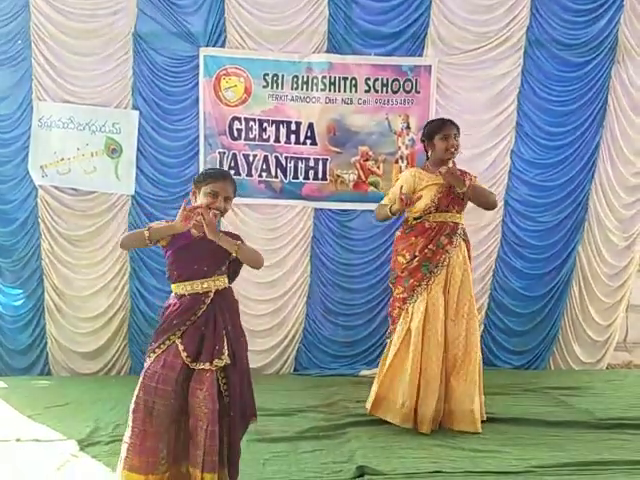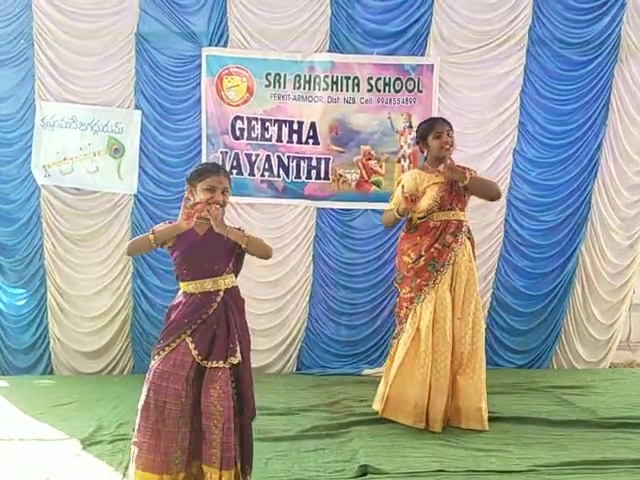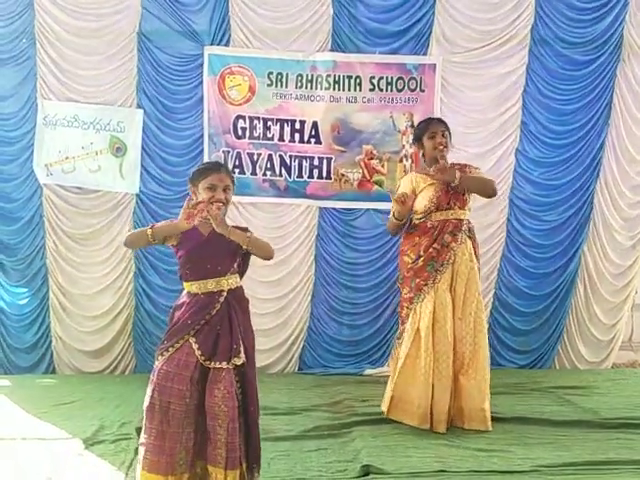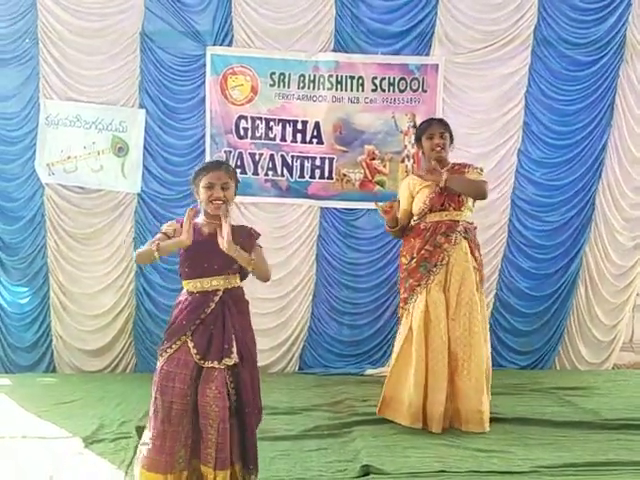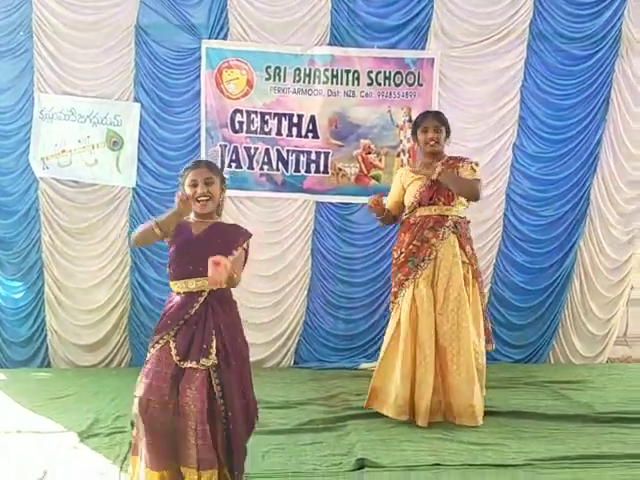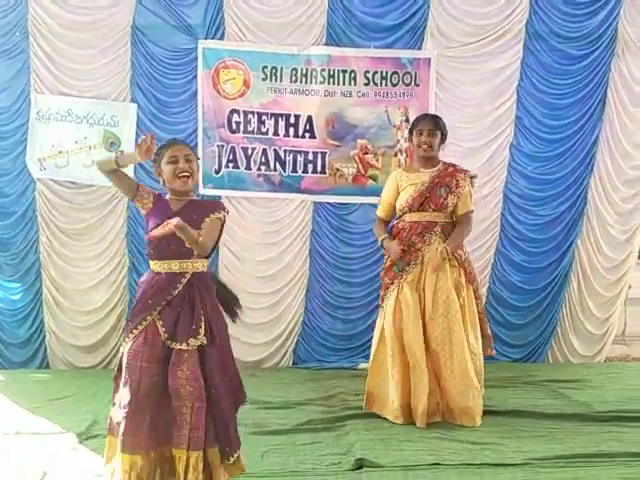
dt=0.2s
person 1, frame 1
left shoulder: (228, 239)
right shoulder: (170, 231)
left elbow: (257, 261)
right elbow: (125, 243)
left wrist: (216, 236)
right wrist: (175, 226)
left hip: (217, 323)
right hip: (180, 321)
left knee: (210, 404)
right knee: (159, 397)
person 1, frame 2
left shoulder: (231, 234)
right shoulder: (174, 230)
left elbow: (266, 251)
right elbow: (131, 249)
left wrist: (224, 230)
right wrist: (179, 227)
left hip: (224, 322)
right hip: (187, 319)
left knee: (220, 402)
right knee: (169, 396)
person 1, frame 3
left shoulder: (237, 233)
right shoulder: (180, 230)
left elbow: (268, 253)
right elbow: (129, 241)
left wrist: (225, 229)
right wrist: (178, 225)
left hip: (229, 322)
right hip: (191, 319)
left knee: (224, 403)
right knee: (173, 398)
person 1, frame 4
left shoulder: (245, 235)
right shoulder: (180, 228)
left elbow: (265, 274)
right elbow: (140, 257)
left wrist: (232, 249)
right wrist: (176, 241)
left hip: (230, 323)
right hip: (189, 321)
left knee: (222, 402)
right knee: (174, 400)
person 1, frame 5
left shoulder: (235, 235)
right shoulder: (175, 226)
left elbow: (233, 279)
right elbow: (137, 240)
left wrist: (226, 271)
right wrist: (172, 216)
left hip: (216, 321)
right hip: (176, 319)
left knee: (205, 403)
right knee: (153, 397)
person 1, frame 6
left shoulder: (212, 208)
right shoulder: (152, 203)
left elbow: (204, 247)
right elbow: (105, 167)
left wrist: (180, 227)
right wrist: (134, 157)
left hip: (194, 301)
right hip: (154, 299)
left knee: (191, 382)
right knee: (142, 381)
person 2, frame 1
left shoulder: (463, 177)
right shoulder: (412, 176)
left elbow: (491, 202)
right elbow: (379, 213)
left wrist: (460, 183)
right wrist: (397, 208)
left hip: (453, 259)
right hip: (418, 258)
left knee: (455, 328)
right knee: (417, 325)
left ankle: (451, 405)
right ankle: (411, 404)
person 2, frame 2
left shoulder: (463, 173)
right shoulder: (413, 177)
left elbow: (495, 193)
right elbow: (387, 220)
left wrist: (460, 177)
right wrist: (403, 209)
left hip: (458, 258)
right hip: (422, 258)
left knee: (460, 328)
right knee: (424, 324)
left ankle: (456, 403)
right ankle: (416, 402)
person 2, frame 3
left shoulder: (464, 172)
right shoulder: (412, 180)
left elbow: (492, 189)
right elbow: (394, 228)
left wrist: (452, 176)
right wrist: (399, 214)
left hip: (461, 258)
right hip: (425, 259)
left knee: (464, 327)
right knee: (427, 325)
left ankle: (461, 403)
right ankle: (421, 404)
person 2, frame 4
left shoulder: (465, 172)
right shoulder: (411, 182)
left elbow: (482, 191)
right elbow: (400, 230)
left wrist: (442, 178)
right wrist: (391, 220)
left hip: (461, 259)
right hip: (423, 259)
left knee: (463, 328)
right knee: (423, 326)
left ankle: (460, 405)
right ankle: (419, 404)
person 2, frame 5
left shoulder: (461, 166)
right shoulder: (405, 174)
left elbow: (475, 192)
right elbow: (390, 216)
left wrist: (435, 174)
right wrist: (378, 210)
left hip: (452, 254)
right hip: (414, 253)
left knee: (454, 324)
right knee: (413, 321)
left ankle: (453, 399)
right ankle: (409, 398)
person 2, frame 6
left shoulder: (456, 176)
right shoulder: (398, 177)
left elbow: (464, 222)
right elbow: (380, 220)
left wrist: (450, 246)
right wrist: (386, 241)
left hip: (444, 258)
right hip: (404, 259)
left knee: (448, 328)
right knee: (398, 324)
left ankle: (453, 400)
right ankle: (400, 401)
